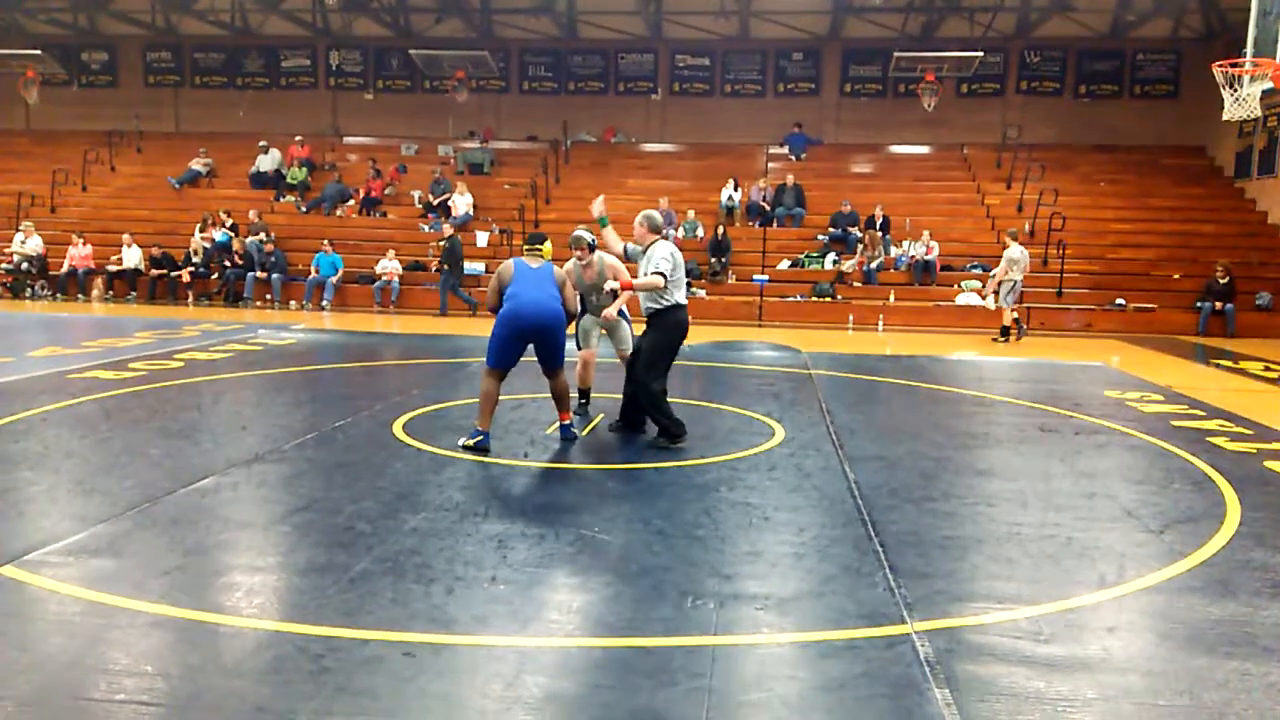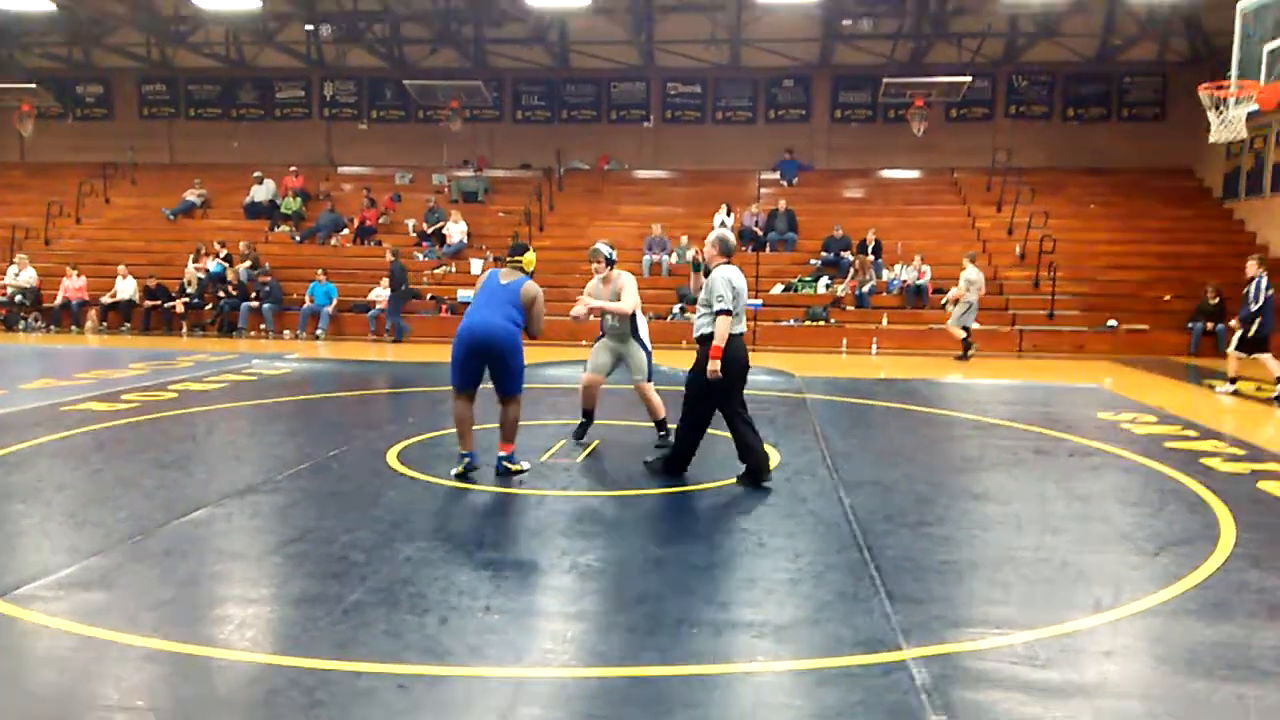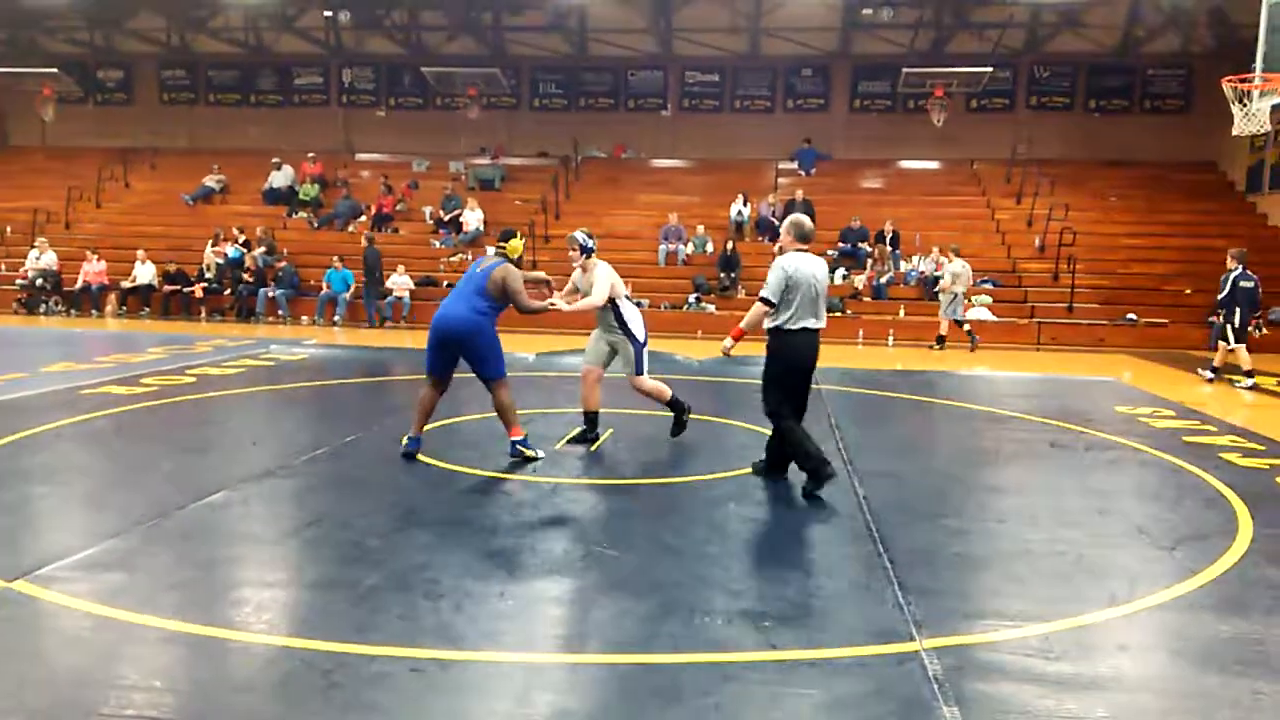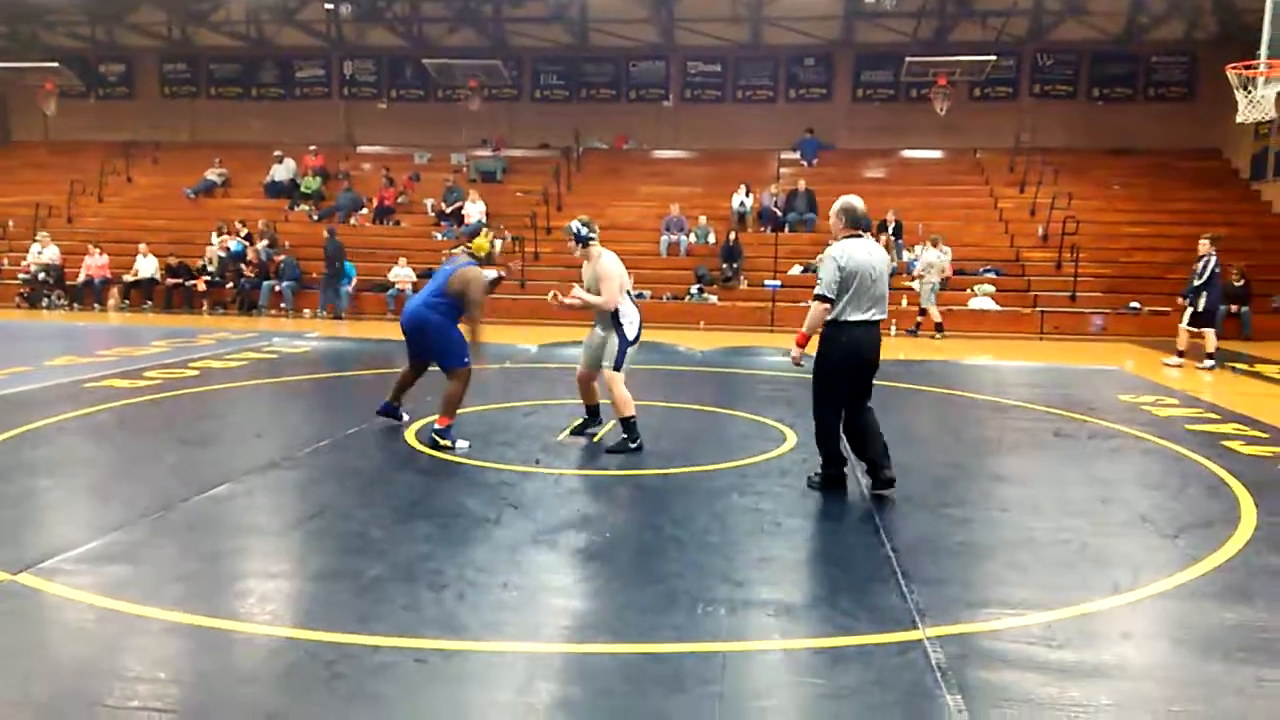
dt=0.5s
person 1, frame 1
left shoulder: (663, 250)
right shoulder: (645, 251)
left elbow: (657, 281)
right elbow: (617, 248)
left wrist: (622, 284)
right wrist: (601, 219)
left hip: (669, 320)
right hip: (659, 321)
left knee: (647, 377)
right knee: (635, 367)
left ankle: (672, 431)
right ankle: (631, 420)
person 1, frame 2
left shoulder: (720, 274)
right shoulder: (733, 273)
left elbow: (723, 316)
right elbow: (702, 296)
left wrist: (714, 354)
right wrist: (696, 267)
left hip: (720, 353)
right hip: (735, 350)
left knee: (695, 411)
right knee: (735, 411)
left ankle: (674, 464)
right ankle: (757, 468)
person 1, frame 3
left shoulder: (784, 263)
right shoulder: (820, 264)
left elbow: (764, 306)
left wrist: (735, 335)
left hip: (786, 342)
right hip: (810, 342)
left knee: (780, 411)
right knee: (792, 408)
left ankle: (816, 467)
right ankle: (775, 462)
person 1, frame 4
left shoulder: (836, 253)
right shoulder: (879, 251)
left elbow: (822, 304)
left wrist: (801, 342)
left hip: (841, 338)
right hip: (871, 337)
left knee: (828, 410)
right knee: (858, 407)
left ankle: (833, 477)
right ankle: (881, 472)
person 2, frame 1
left shoulder: (507, 267)
right shoulder: (557, 272)
left elbow: (491, 305)
right elbow: (572, 310)
right wrist: (559, 328)
left hip: (515, 317)
right hip: (551, 318)
left knee: (493, 375)
right knee: (555, 374)
left ankle: (481, 434)
right ankle: (566, 426)
person 2, frame 2
left shoulder: (487, 276)
right shoulder: (532, 289)
right elbow: (534, 333)
right wrist: (532, 313)
left hip: (469, 335)
right hip: (504, 339)
left knee: (463, 397)
right knee: (510, 400)
left ankle: (466, 456)
right ankle: (506, 458)
person 2, frame 3
left shoulder: (483, 261)
right shoulder: (510, 271)
right elbow: (523, 305)
left wrist: (536, 277)
right wrist: (547, 304)
left hip: (442, 323)
right hip: (473, 328)
left knee: (435, 385)
right knee: (499, 385)
left ankle: (413, 440)
right ankle: (518, 441)
person 2, frame 4
left shoulder: (463, 262)
right shoulder: (474, 274)
left elbow: (479, 289)
right elbow: (473, 309)
left wrist: (496, 279)
right wrist: (475, 341)
left hip: (412, 316)
right hip: (432, 323)
left knee: (417, 365)
right knee: (460, 373)
left ankle: (391, 405)
right ankle: (442, 432)
person 3, frame 1
left shoulder: (610, 263)
right shoulder: (569, 269)
left elbow: (629, 288)
left wrist: (614, 308)
left hip: (614, 312)
right hip: (588, 316)
left knee: (627, 356)
right knee: (586, 358)
right ankle: (583, 400)
person 3, frame 2
left shoulder: (626, 280)
right shoulder: (592, 285)
left elbow: (627, 308)
right elbow: (579, 313)
left wrist: (596, 304)
right wrist: (577, 312)
left hip: (634, 340)
right hip: (608, 340)
left knee: (644, 389)
right knee: (589, 381)
left ankle: (664, 431)
right ankle: (586, 421)
person 3, frame 3
left shoulder: (601, 272)
right shoulder: (578, 274)
left elbow: (596, 301)
right elbow: (565, 298)
left wrist: (568, 307)
left hip: (628, 330)
right hip: (604, 330)
left knee: (639, 382)
right knee: (589, 375)
left ankle: (680, 409)
right ankle: (590, 429)
person 3, frame 4
left shoulder: (606, 263)
right shoulder: (588, 264)
left elbow: (610, 303)
right elbow: (590, 300)
left wrist: (580, 296)
right wrist: (564, 301)
left hip: (624, 326)
right hip: (603, 327)
left knee: (612, 380)
right knee: (584, 376)
left ankle: (633, 438)
right ankle: (592, 417)
